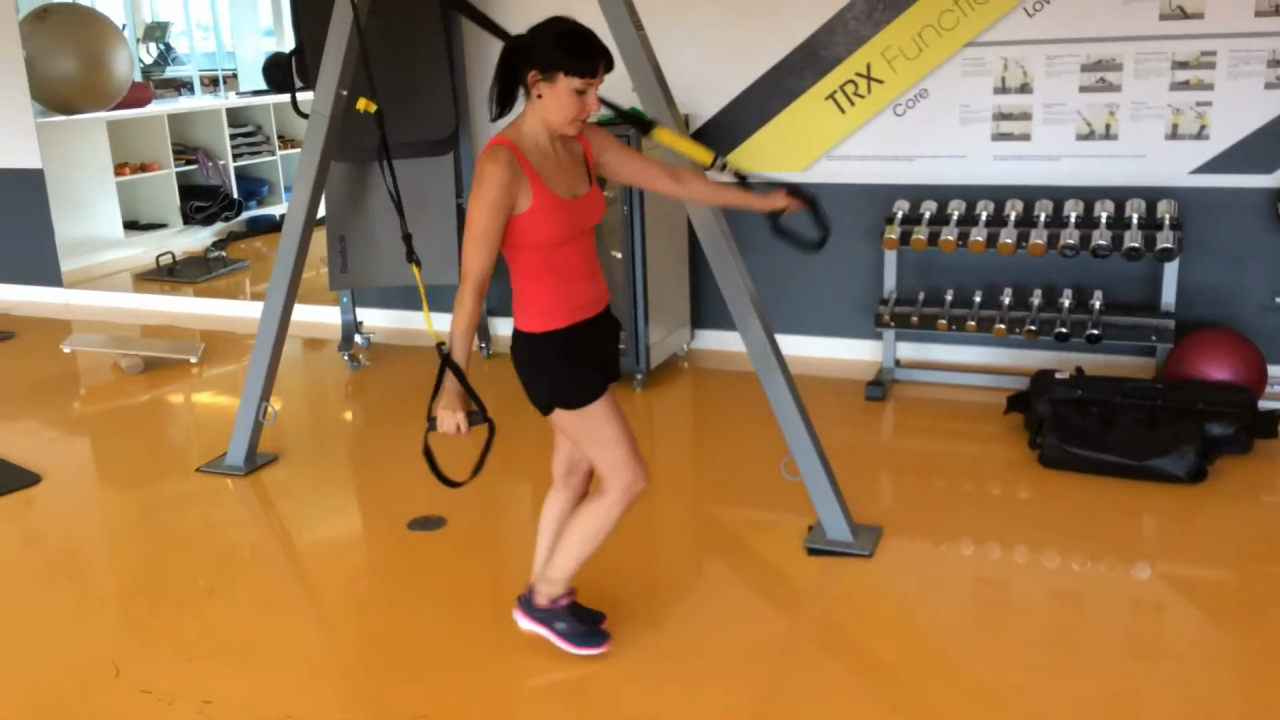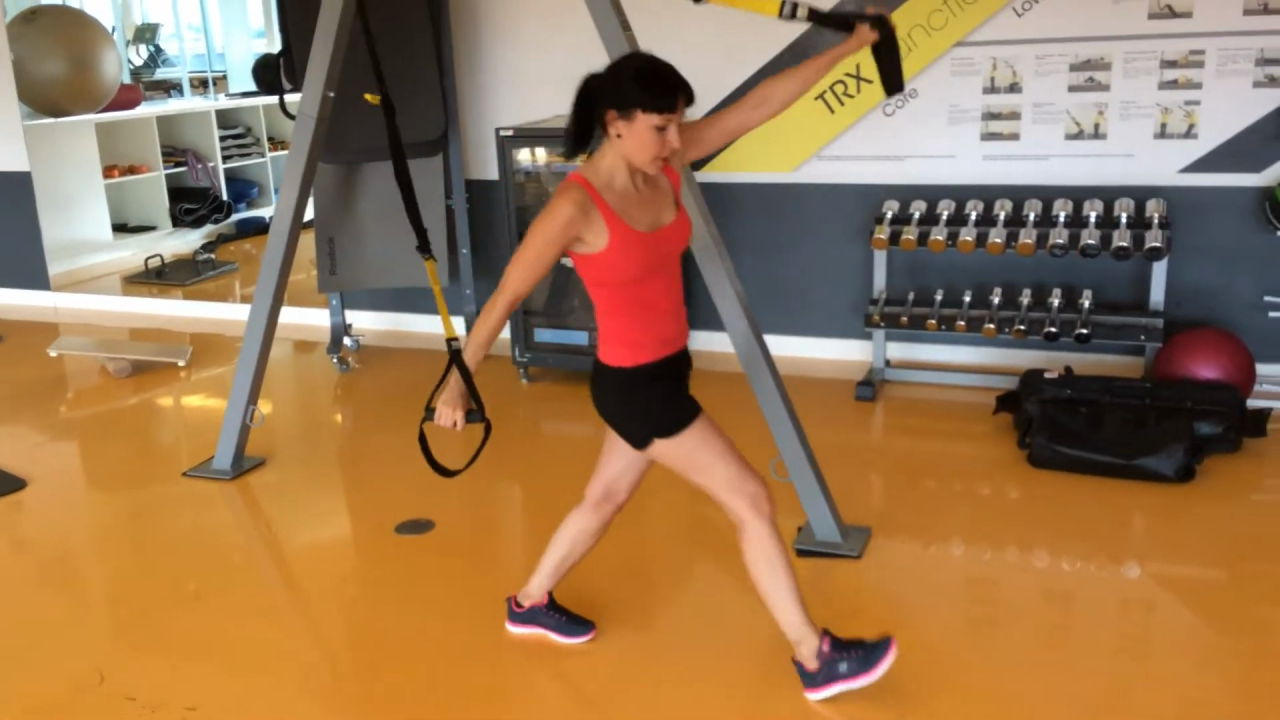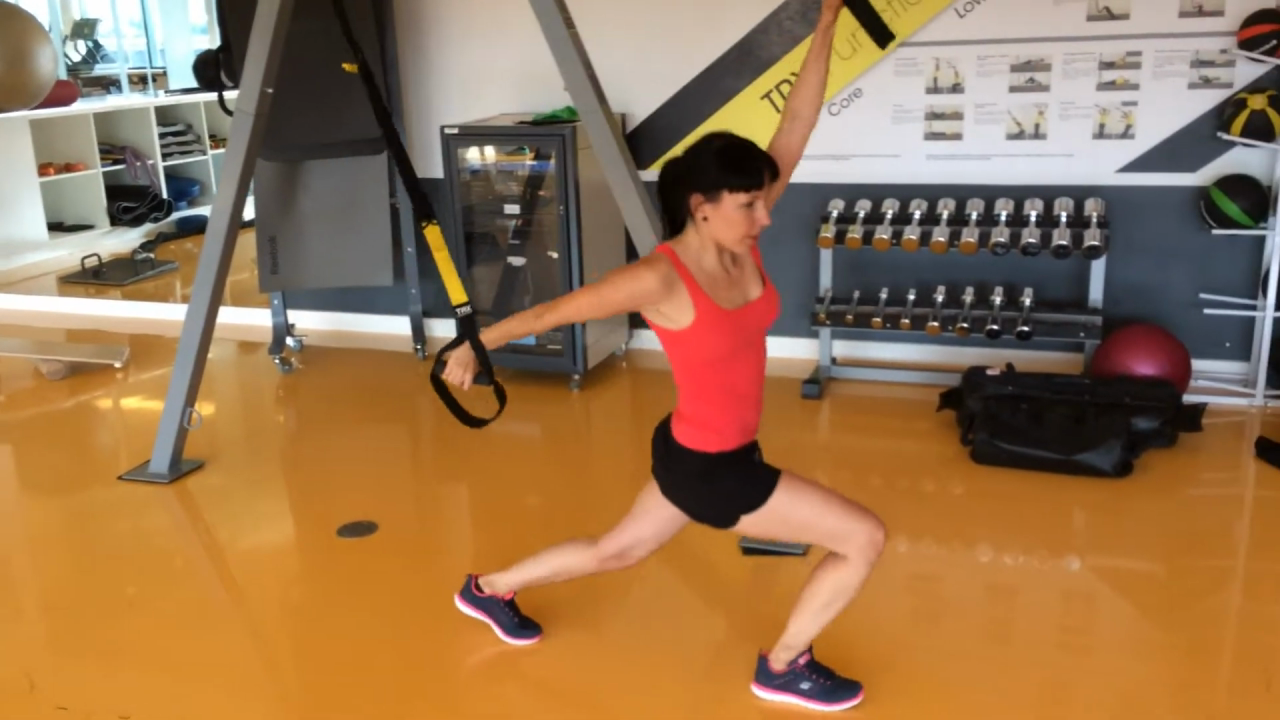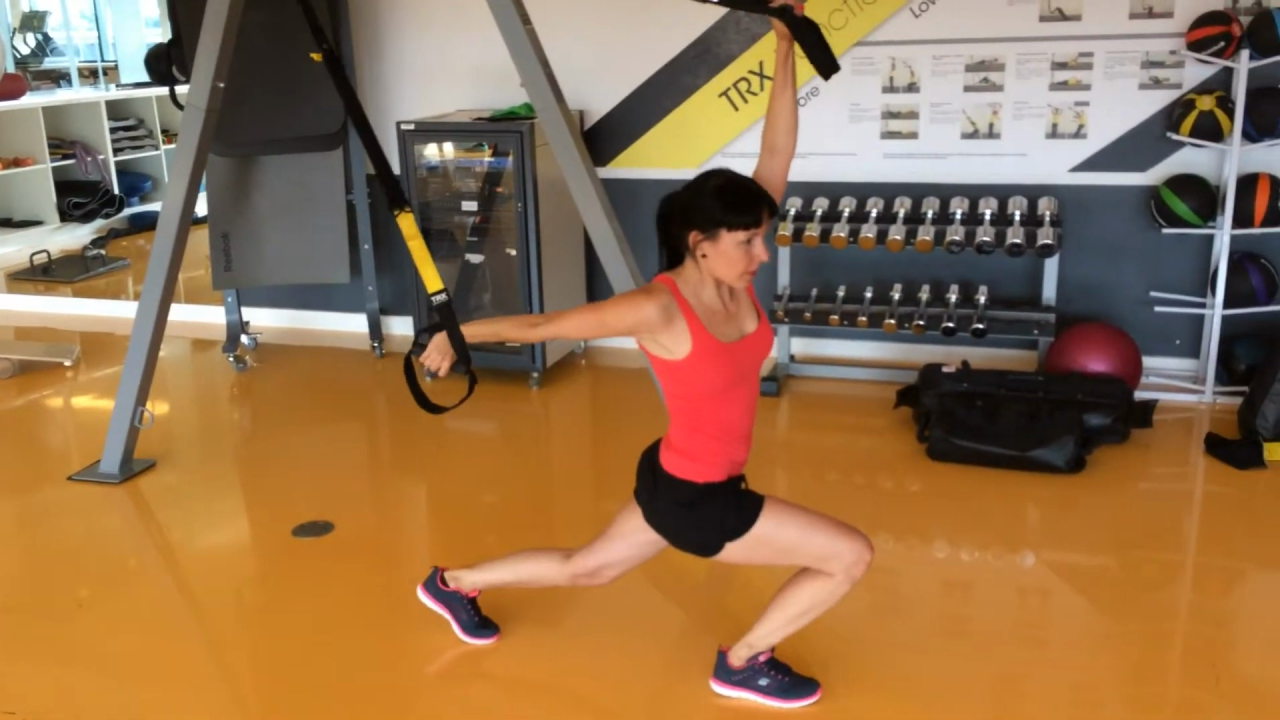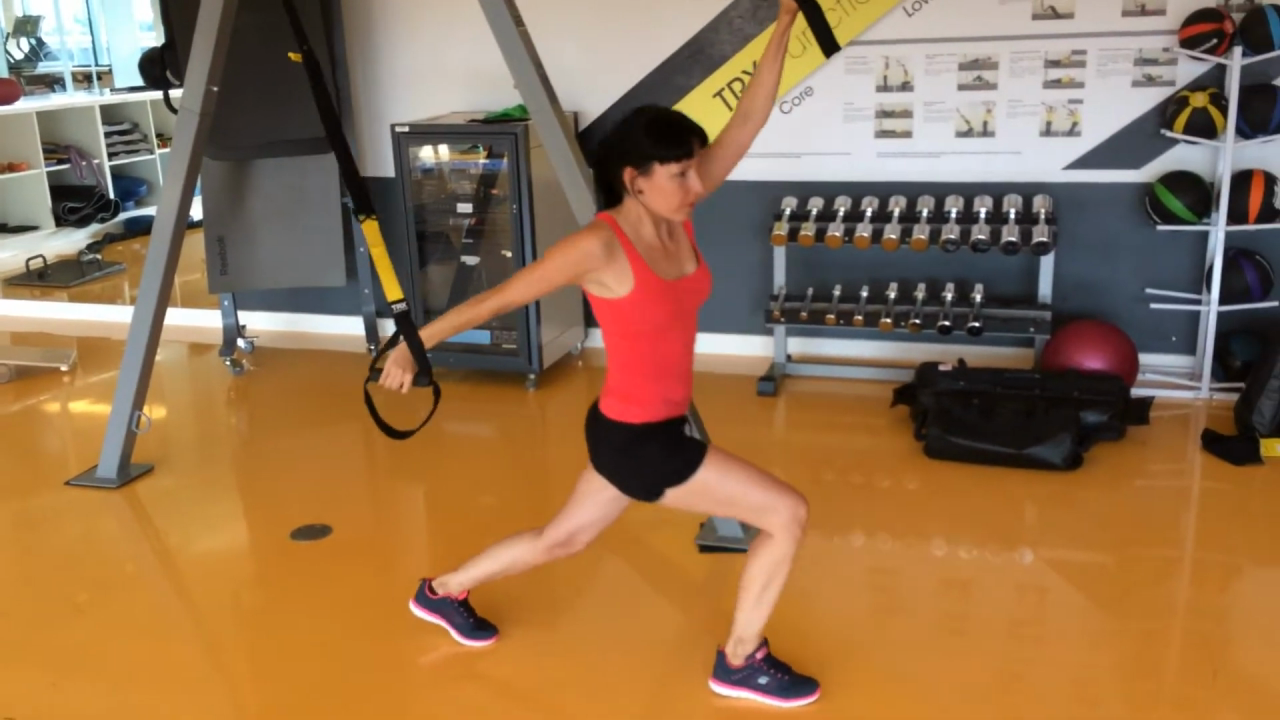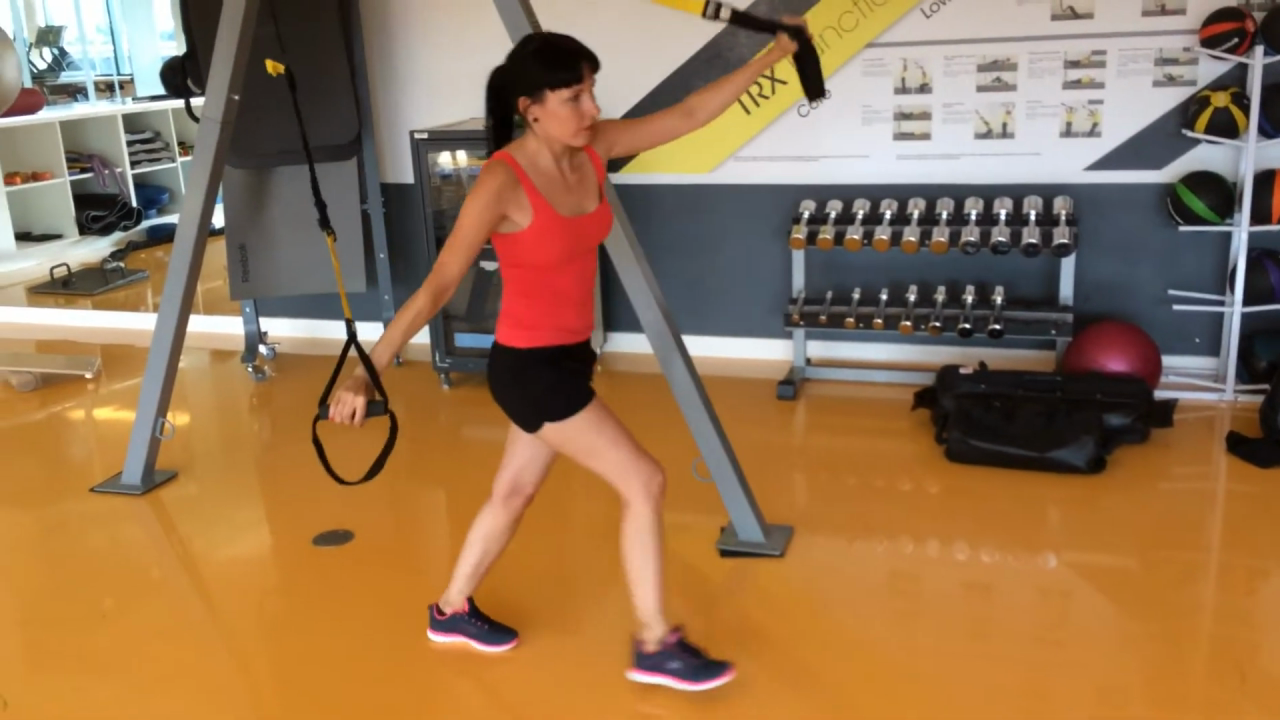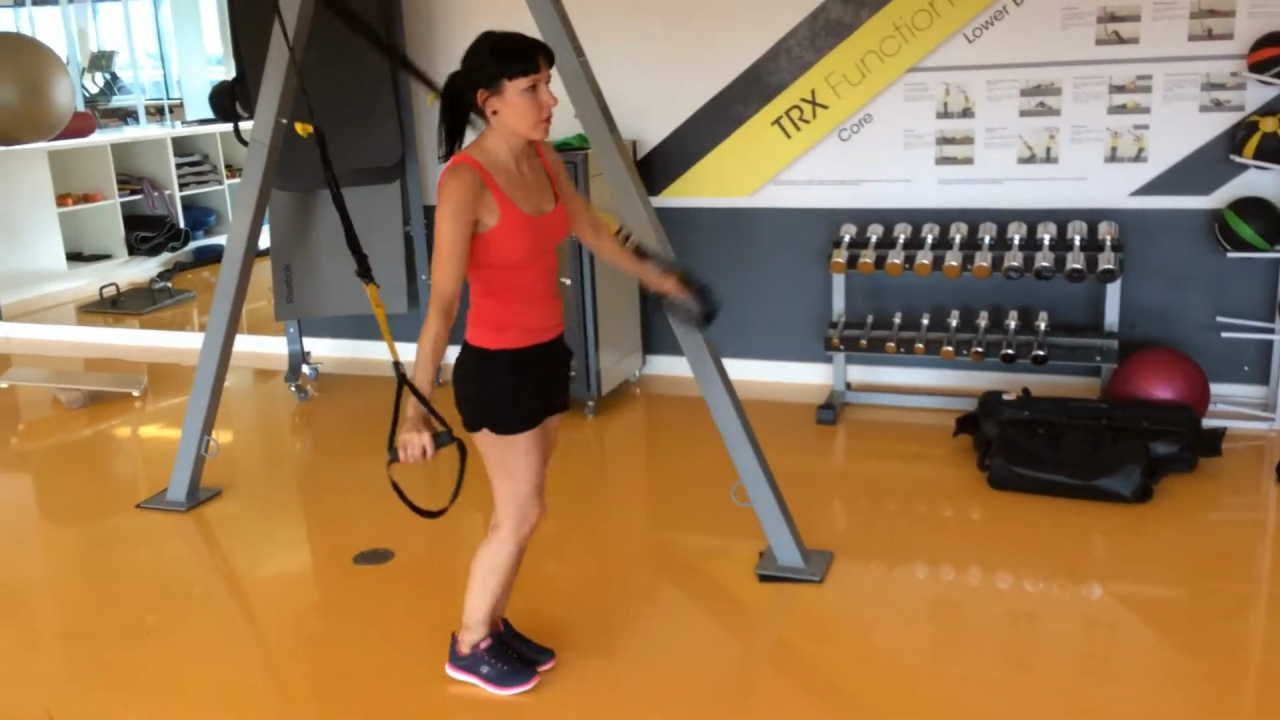
dt=0.4s
person 1, frame 1
left shoulder: (582, 141)
right shoulder: (502, 166)
left elbow: (666, 178)
right elbow: (472, 282)
left wrist: (753, 199)
right wrist: (454, 384)
left hip: (595, 331)
right hip: (551, 348)
left knee: (575, 474)
right knee: (628, 481)
left ankle: (539, 593)
right ankle: (546, 598)
person 1, frame 2
left shoulder: (659, 168)
right shoulder: (575, 205)
left elbow: (757, 106)
right elbow: (506, 296)
left wrist: (843, 49)
right wrist: (457, 383)
left hip: (666, 370)
right hip: (633, 387)
left knee: (604, 497)
right knee: (753, 503)
left ankle: (530, 602)
right ankle: (815, 657)
person 1, frame 3
left shoulder: (738, 241)
right shoulder: (660, 279)
left elbow: (796, 129)
right elbow: (552, 311)
right wrist: (473, 347)
left hip: (719, 456)
right hip: (705, 468)
left knee: (616, 549)
right knee: (864, 539)
left ankle: (487, 591)
right ankle: (783, 666)
person 1, frame 4
left shoulder: (730, 276)
right shoulder: (657, 309)
left elbow: (778, 158)
right elbow: (540, 324)
right wrist: (454, 335)
left hip: (698, 482)
right hip: (691, 496)
left knee: (588, 568)
right knee: (849, 556)
left ankle: (451, 585)
right ankle: (742, 662)
person 1, frame 5
left shoulder: (672, 210)
right shoulder: (598, 245)
left elbow: (746, 124)
right elbow: (498, 297)
right wrist: (413, 347)
left hip: (642, 421)
right hip: (638, 436)
left knee: (563, 538)
right knee: (786, 514)
left ankle: (441, 592)
right ankle: (740, 659)
person 1, frame 6
left shoulder: (590, 149)
right shoulder: (499, 184)
left elbow: (684, 114)
right elbow: (437, 286)
left wrist: (765, 61)
right wrist: (368, 371)
left hip: (566, 355)
right hip: (529, 367)
left knee: (513, 493)
right knee: (645, 485)
left ankle: (451, 610)
right ankle: (656, 643)
person 1, frame 7
left shoulder: (543, 161)
right shoulder: (464, 180)
left elbow: (589, 230)
right elbow: (443, 297)
left wrist: (651, 274)
right wrist: (417, 406)
left hip: (547, 355)
right hip: (498, 369)
left knee: (519, 507)
right knee: (518, 518)
left ankle: (493, 629)
right ankle: (470, 649)
